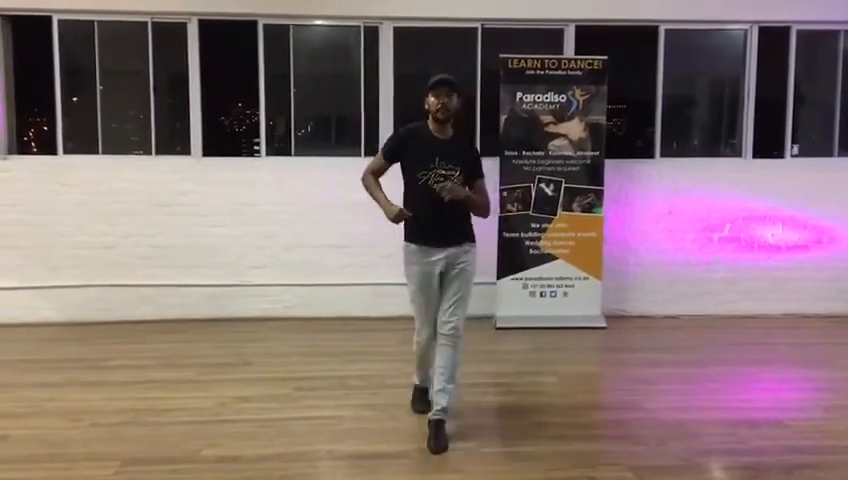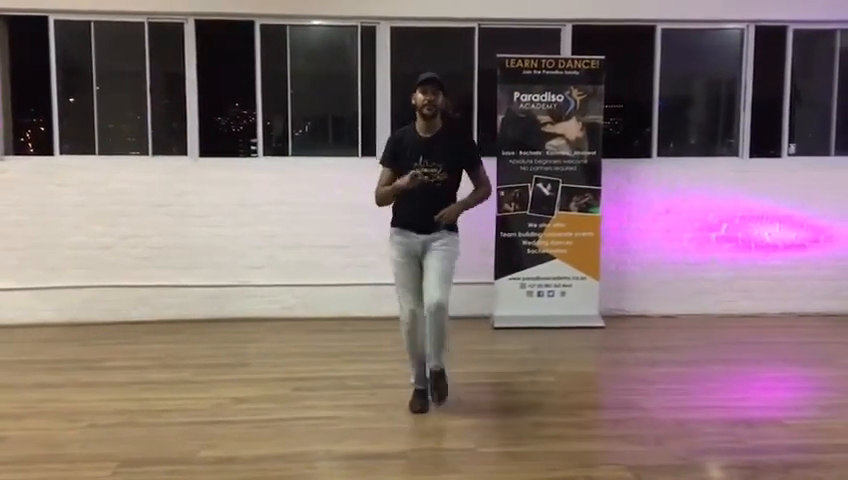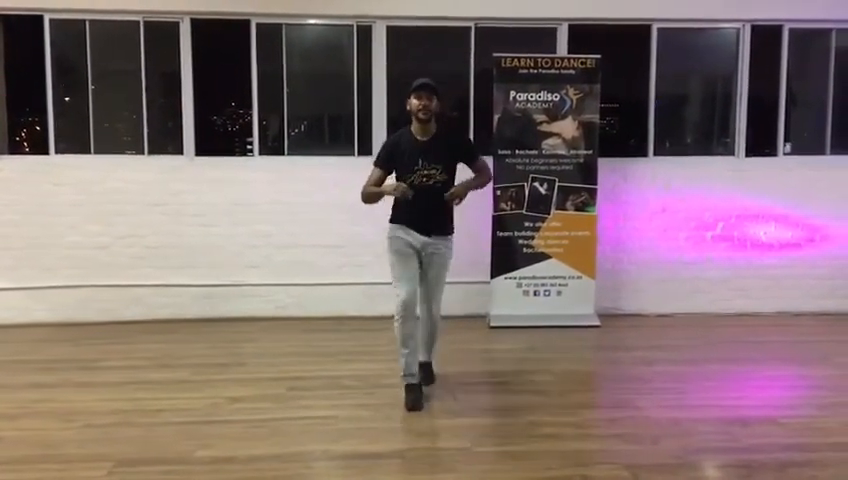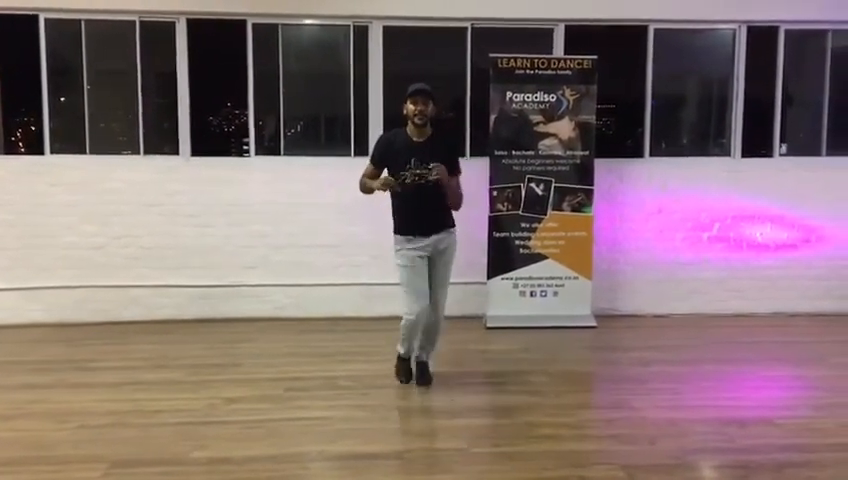
dt=0.3s
person 1, frame 1
left shoulder: (467, 150)
right shoulder: (407, 137)
left elbow: (485, 208)
right elbow: (368, 175)
left wrist: (461, 194)
right wrist: (386, 205)
left hip: (461, 251)
right hip: (419, 251)
left knee: (450, 330)
right knee: (425, 331)
left ankle: (438, 418)
right ankle: (422, 383)
person 1, frame 2
left shoulder: (459, 141)
right shoulder: (399, 140)
left elbow: (484, 187)
right elbow: (380, 197)
left wrist: (459, 206)
right wrist: (401, 184)
left hip: (442, 236)
right hip: (403, 235)
left knee: (436, 303)
right knee: (410, 313)
left ankle: (437, 370)
right ankle: (419, 382)
person 1, frame 3
left shoulder: (454, 142)
right shoulder: (395, 143)
left elbow: (486, 173)
right elbow: (366, 194)
left wrist: (467, 186)
right wrist: (388, 190)
left hip: (439, 237)
right hip: (403, 234)
left knee: (430, 308)
right knee: (405, 302)
left ankle: (425, 361)
right ankle: (411, 379)
person 1, frame 4
left shoulder: (445, 147)
right shoulder: (389, 142)
left elbow: (456, 203)
right elbow: (363, 182)
left wrist: (448, 180)
right wrist: (377, 184)
left hip: (443, 236)
right hip: (407, 240)
left knee: (436, 308)
right knee: (416, 310)
left ankle: (422, 358)
right ankle: (404, 352)
